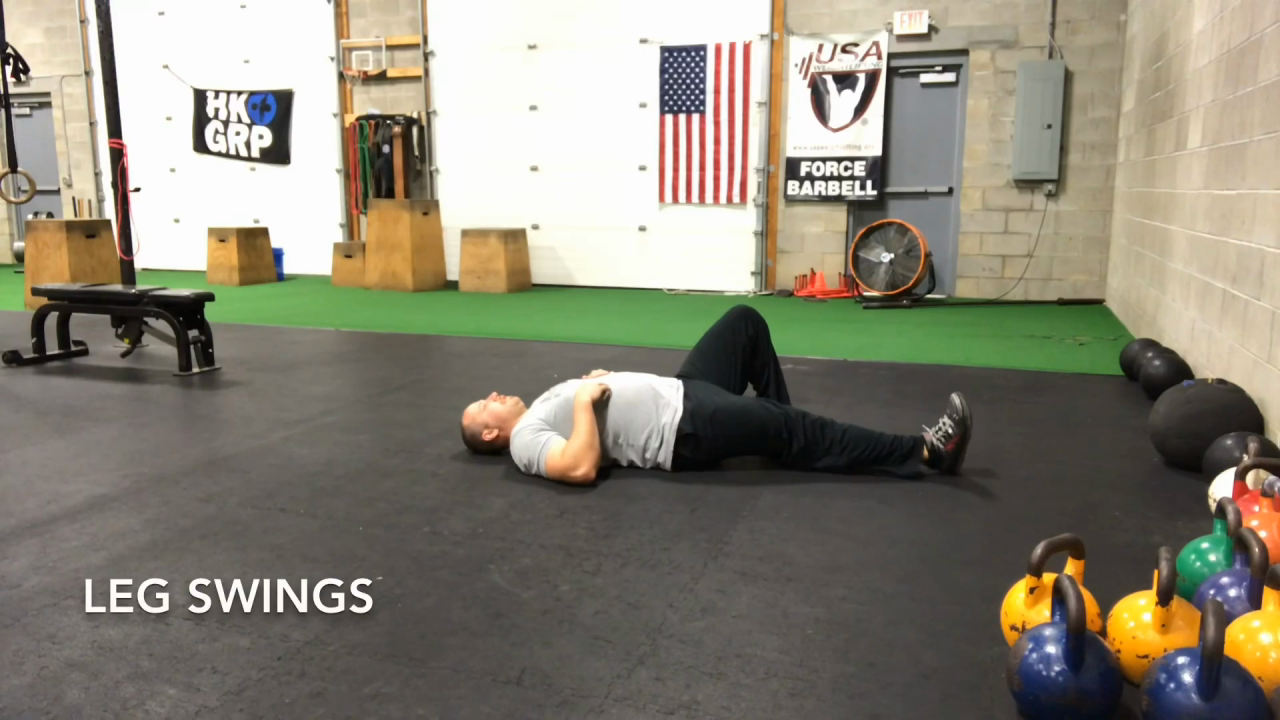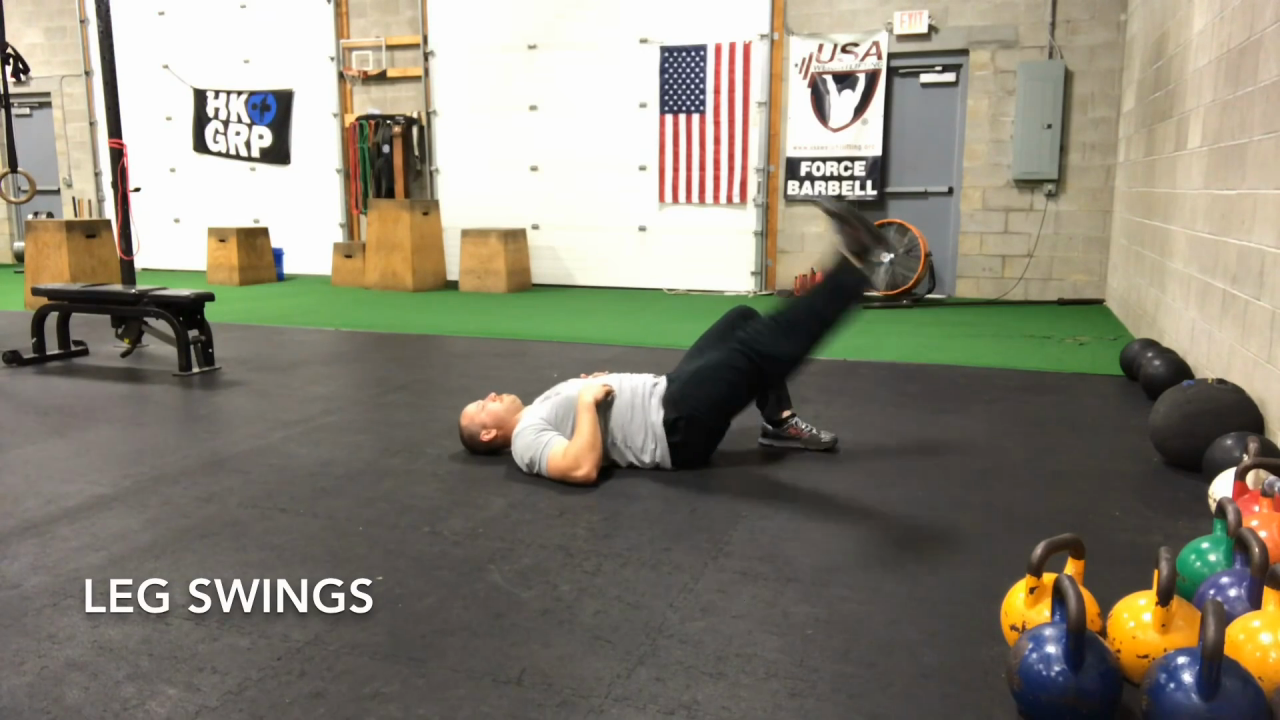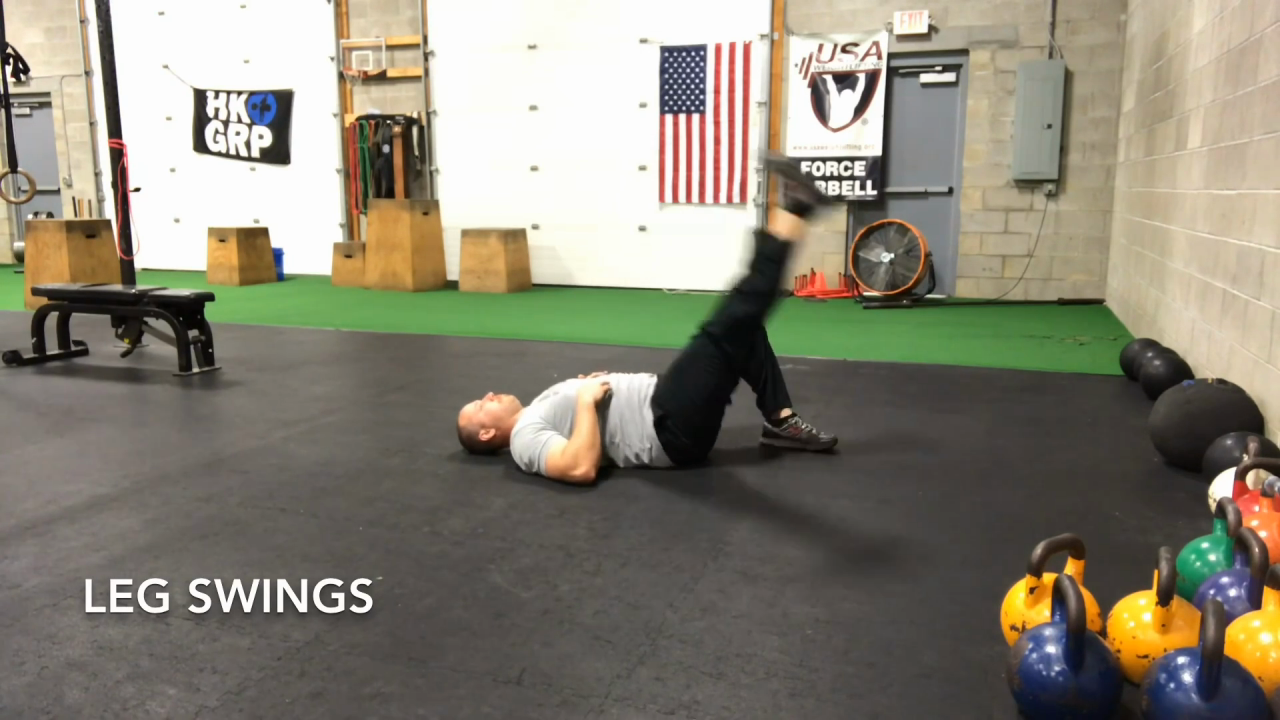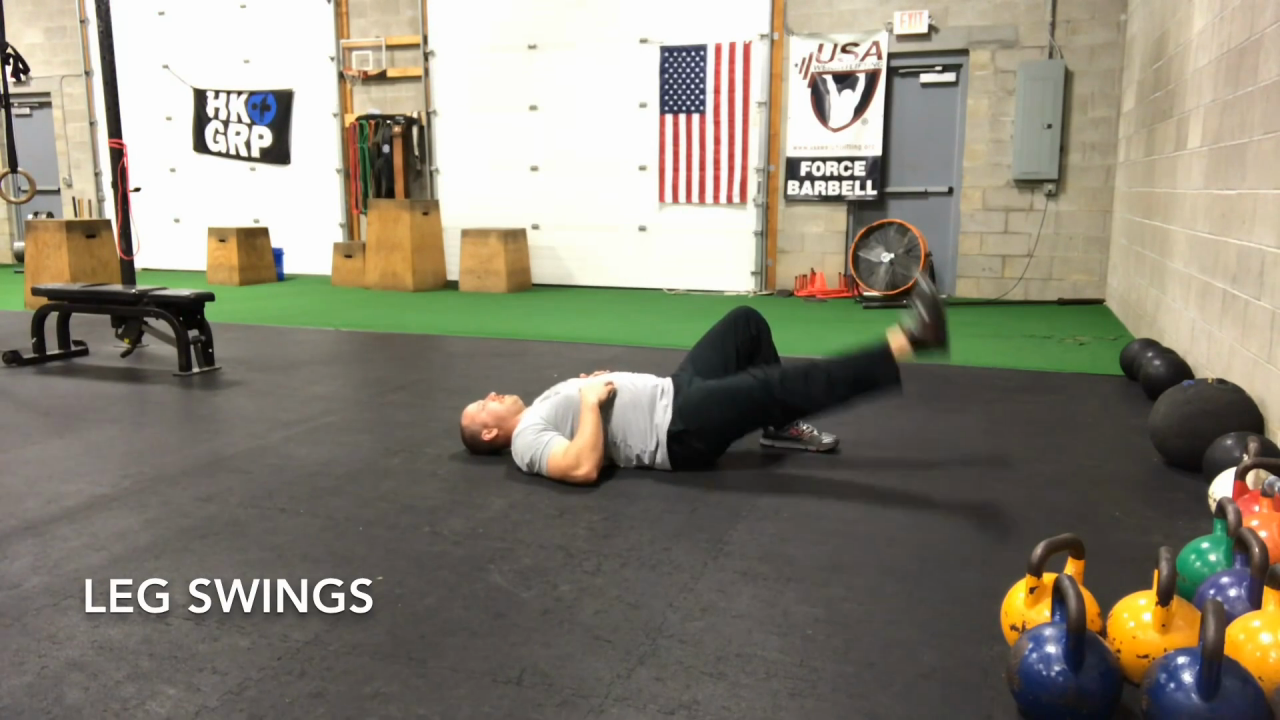
dt=1s
person 1, frame 1
left shoulder: (543, 408)
right shoulder: (526, 441)
right elbow: (582, 469)
left wrist: (596, 380)
right wrist: (584, 402)
left hip: (681, 393)
right hip: (685, 432)
left knee: (745, 322)
right knee: (794, 432)
left ankle: (776, 418)
right ankle: (924, 451)
person 1, frame 2
left shoulder: (539, 409)
right shoulder: (527, 440)
right elbow: (583, 468)
left wrist: (591, 384)
right wrist: (588, 401)
left hip: (661, 392)
right hip: (676, 429)
left knee: (744, 322)
right knee: (751, 348)
left ankle: (782, 424)
right ankle: (850, 262)
person 1, frame 3
left shoulder: (536, 414)
right shoulder: (526, 439)
right elbow: (582, 467)
left wrist: (592, 386)
right wrist: (587, 401)
left hip: (654, 402)
right hip: (675, 432)
left knee: (743, 323)
right knee: (724, 331)
left ankle: (782, 422)
right ankle: (791, 215)
person 1, frame 4
left shoulder: (542, 407)
right shoulder: (527, 440)
right elbow: (585, 466)
left wrist: (591, 384)
right wrist: (591, 401)
left hip: (674, 392)
right hip: (680, 431)
left knee: (746, 322)
right knee: (776, 387)
left ankle: (784, 426)
right ankle: (903, 342)
